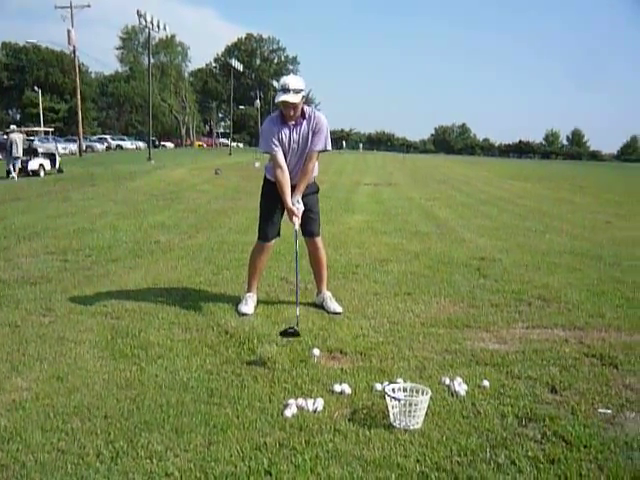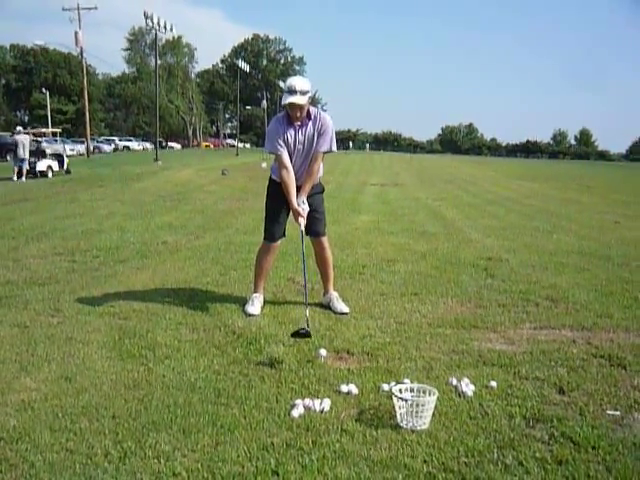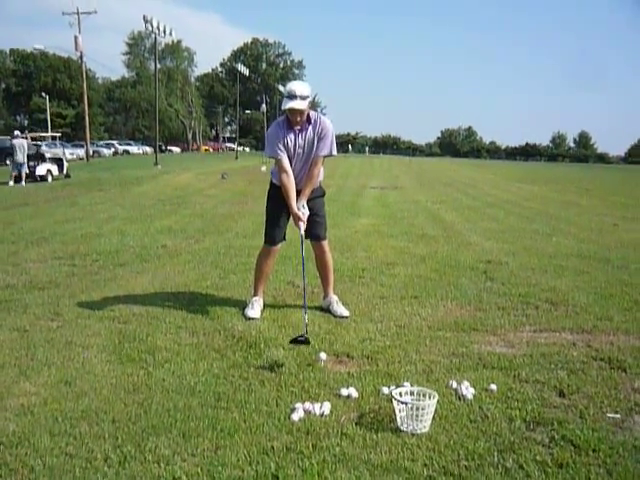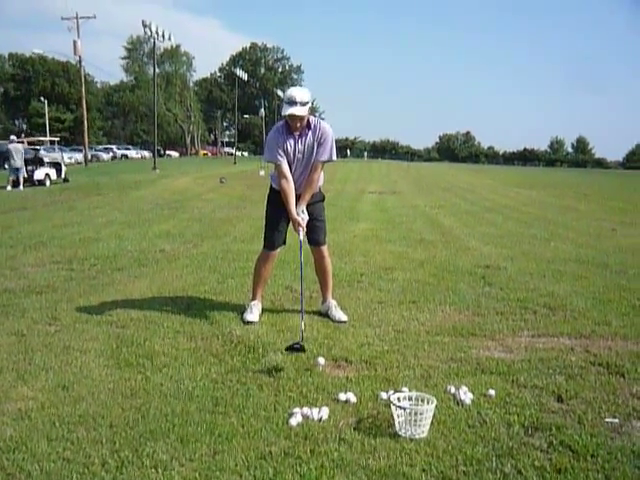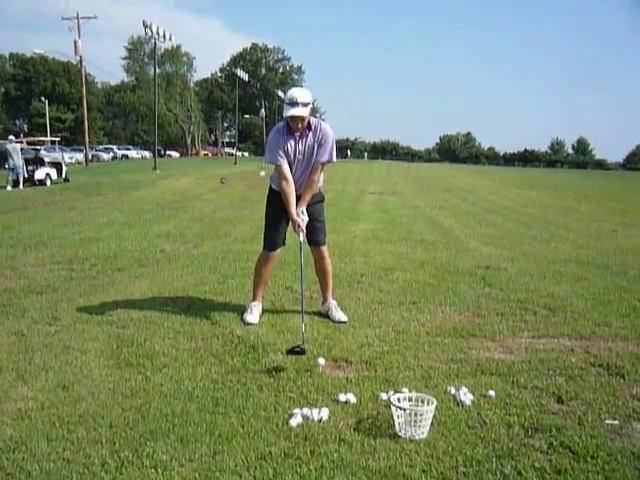
dt=0.1s
person 1, frame 1
left shoulder: (317, 121)
right shoulder: (271, 125)
left elbow: (310, 162)
right elbow: (279, 167)
left wrist: (297, 197)
right wrist: (288, 204)
left hip: (306, 186)
right hip: (275, 185)
left knee: (315, 239)
right knee: (265, 241)
left ankle: (323, 293)
right ankle: (251, 294)
person 1, frame 2
left shoulder: (323, 122)
right shoulder: (276, 125)
left elbow: (315, 163)
right elbow: (284, 167)
left wrist: (302, 198)
right wrist: (293, 205)
left hip: (311, 186)
right hip: (280, 186)
left knee: (320, 239)
right knee: (271, 241)
left ankle: (329, 294)
right ankle: (257, 294)
person 1, frame 3
left shoulder: (323, 125)
right shoulder: (276, 130)
left elbow: (316, 167)
right elbow: (284, 171)
left wrist: (303, 201)
right wrist: (293, 208)
left hip: (312, 190)
right hip: (280, 190)
left knee: (321, 243)
right knee: (271, 244)
left ankle: (330, 297)
right ankle: (257, 298)
person 1, frame 4
left shoulder: (323, 131)
right shoulder: (276, 135)
left elbow: (315, 172)
right elbow: (284, 177)
left wrist: (302, 206)
right wrist: (292, 213)
left hip: (312, 195)
right hip: (280, 194)
left knee: (320, 248)
right knee: (270, 249)
left ankle: (328, 302)
right ankle: (255, 302)
person 1, frame 5
left shoulder: (323, 132)
right shoulder: (277, 135)
left elbow: (316, 173)
right elbow: (285, 178)
left wrist: (302, 207)
right wrist: (292, 214)
left hip: (312, 196)
right hip: (280, 195)
left knee: (321, 249)
right knee: (270, 250)
left ankle: (328, 302)
right ankle: (256, 302)
